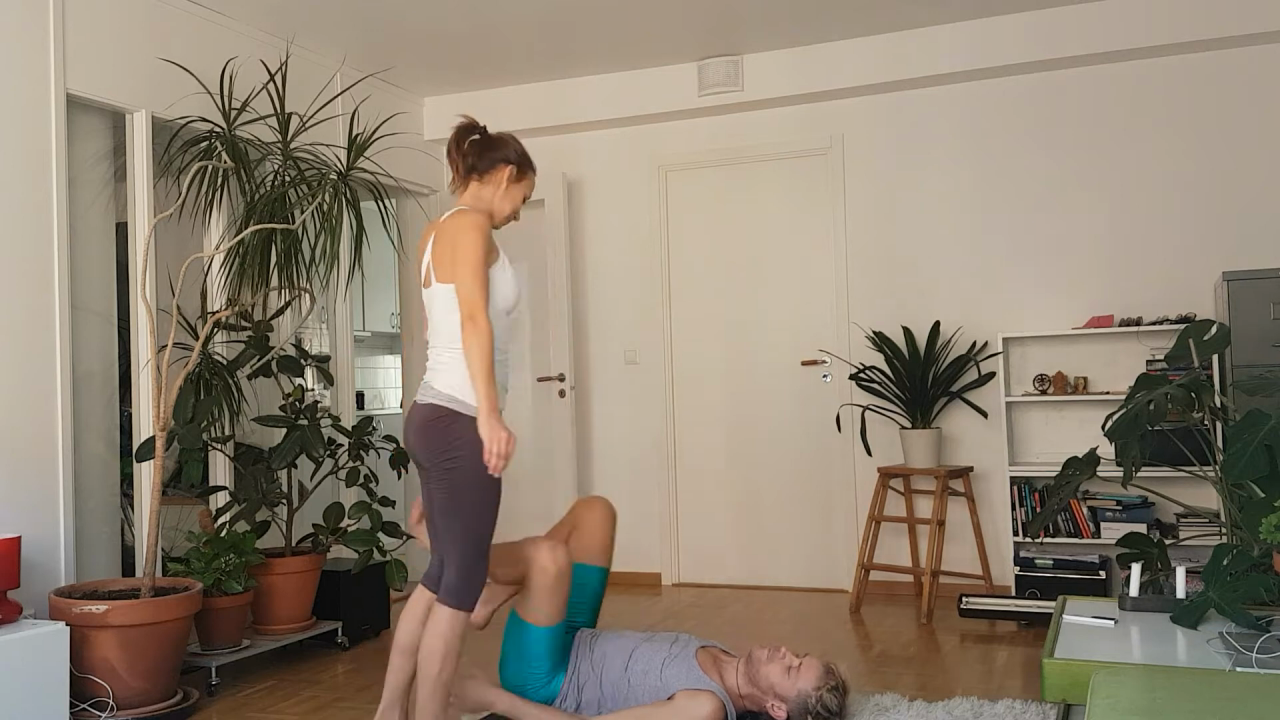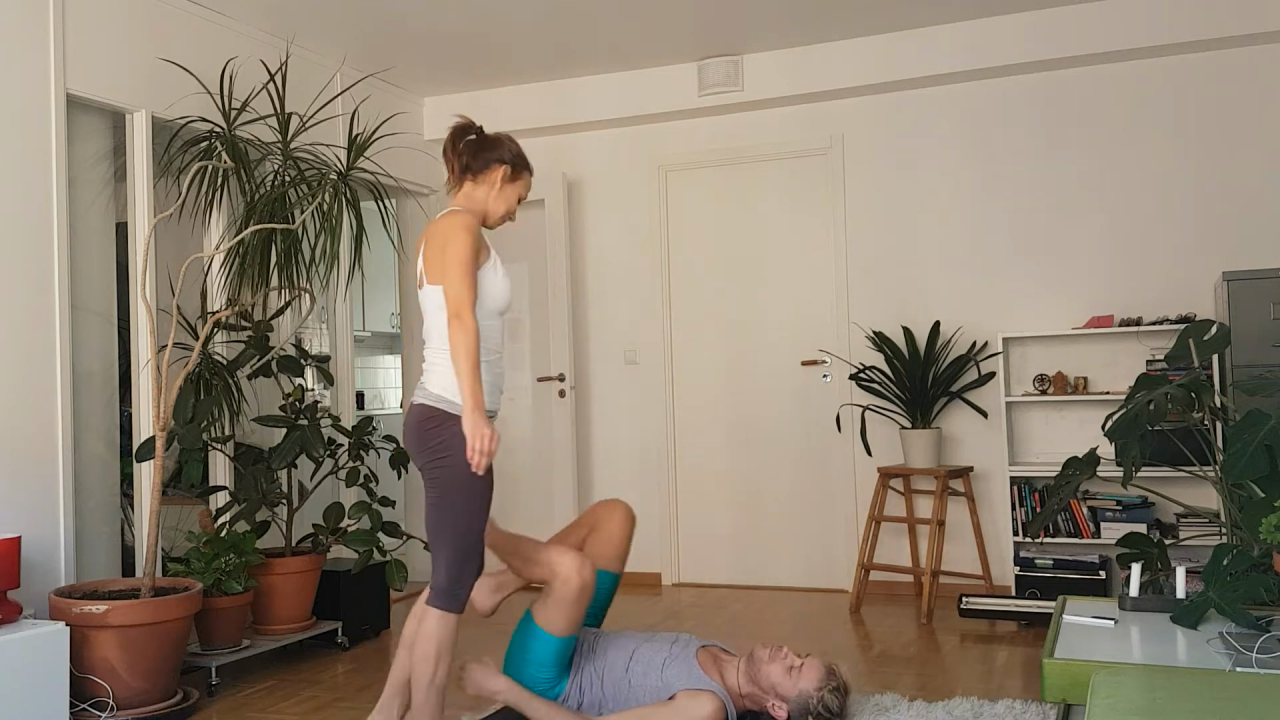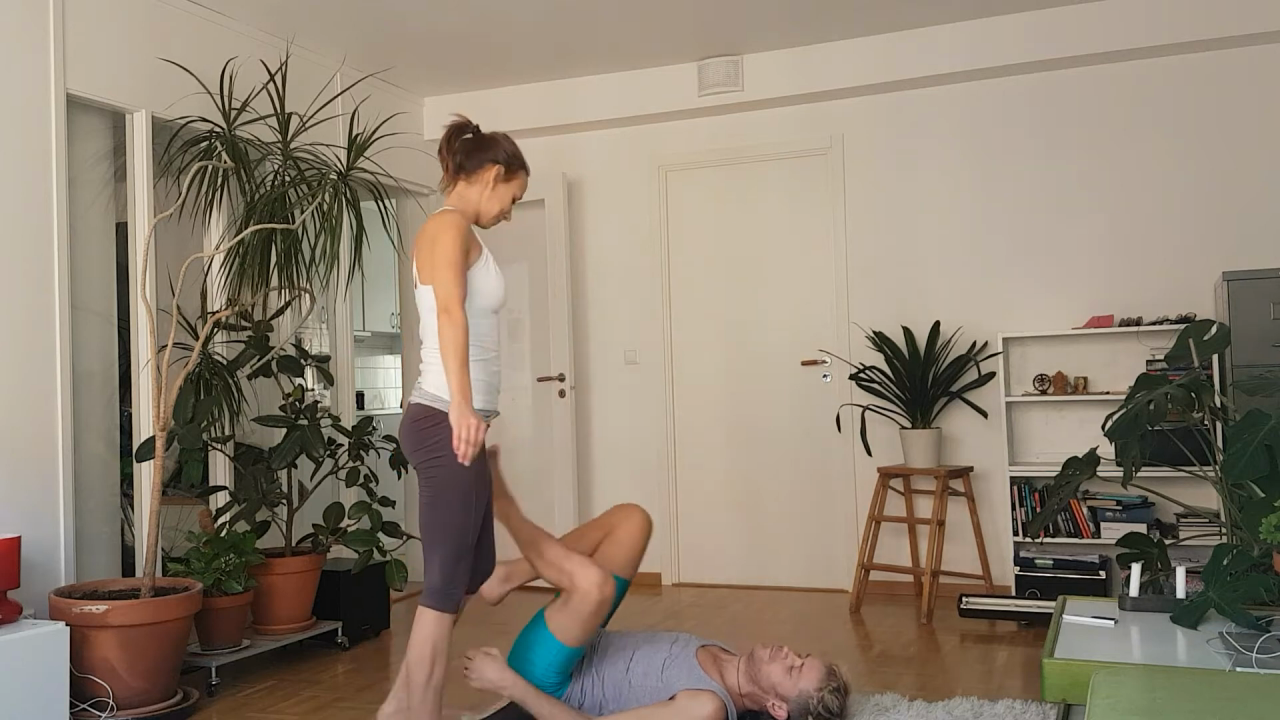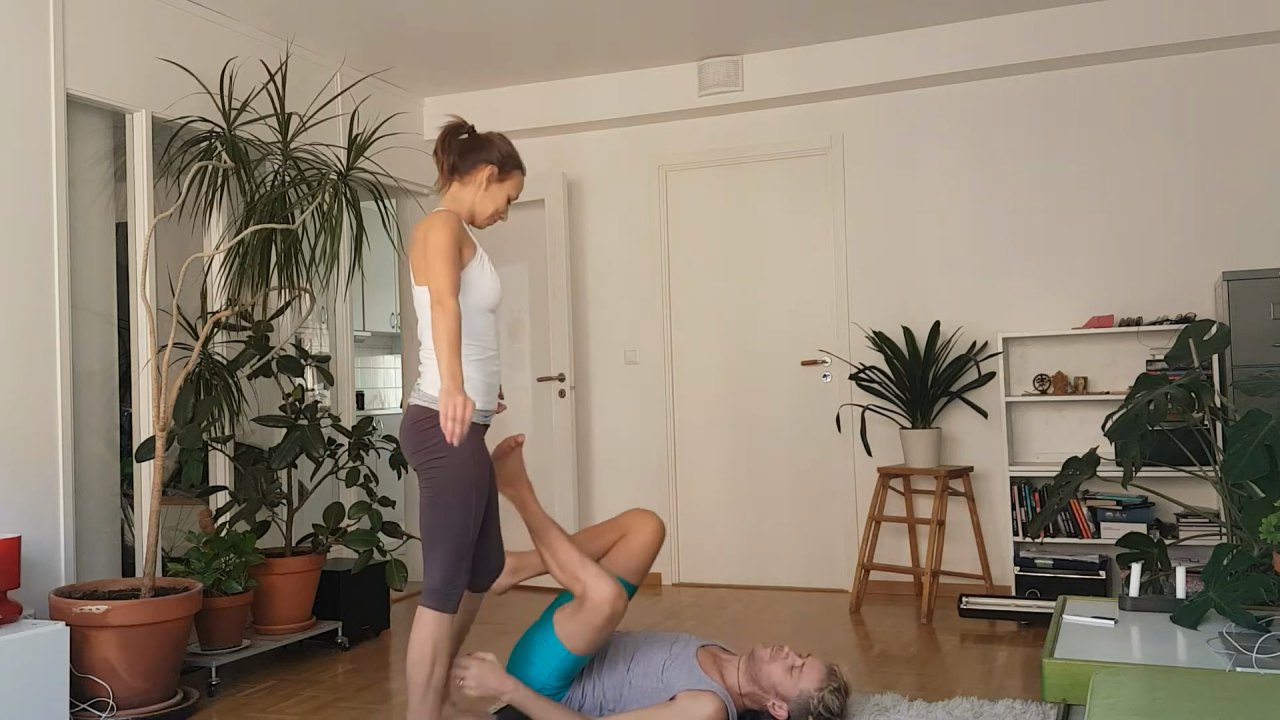
dt=0.1s
person 1, frame 1
left shoulder: (441, 232)
right shoulder: (471, 226)
right elbow: (474, 319)
right wrist: (488, 412)
left hip: (435, 416)
right hip: (459, 421)
left knee: (442, 574)
right knee: (461, 584)
person 1, frame 2
left shoulder: (440, 231)
right shoulder: (461, 227)
right elbow: (461, 318)
right wrist: (474, 411)
left hip: (434, 418)
right hip: (450, 422)
left knee: (457, 571)
right knee: (453, 584)
person 1, frame 3
left shoulder: (448, 231)
right shoulder: (451, 226)
right elbow: (451, 312)
right wrist: (460, 397)
left hip: (449, 421)
right hip: (444, 423)
left knee: (473, 567)
right knee: (447, 584)
person 1, frame 4
left shoulder: (447, 233)
right shoulder: (443, 225)
right elbow: (443, 307)
left wrist: (482, 384)
right wrist: (452, 385)
left hip: (455, 424)
right hip: (446, 424)
left knee: (484, 566)
right knee: (445, 585)
person 2, frame 1
right shoulder: (730, 665)
left hip: (542, 683)
right hip: (570, 647)
left knee: (550, 557)
right knee: (594, 511)
right ankle: (492, 596)
person 2, frame 2
right shoulder: (735, 664)
left hip: (543, 682)
right hip: (577, 647)
left knee: (573, 567)
right knee: (613, 515)
left ankle: (483, 532)
right ankle: (499, 584)
person 2, frame 3
right shoulder: (733, 662)
left wrist: (509, 682)
left hip: (545, 684)
right hip: (580, 658)
left knee: (594, 581)
right knee: (631, 518)
left ankle: (501, 506)
right ankle: (510, 575)
person 2, frame 4
right shoulder: (731, 665)
left wrist: (504, 686)
left hip: (543, 684)
right hip: (578, 653)
left knee: (606, 595)
right knee: (645, 526)
left ankle: (521, 493)
right ankle: (517, 568)
